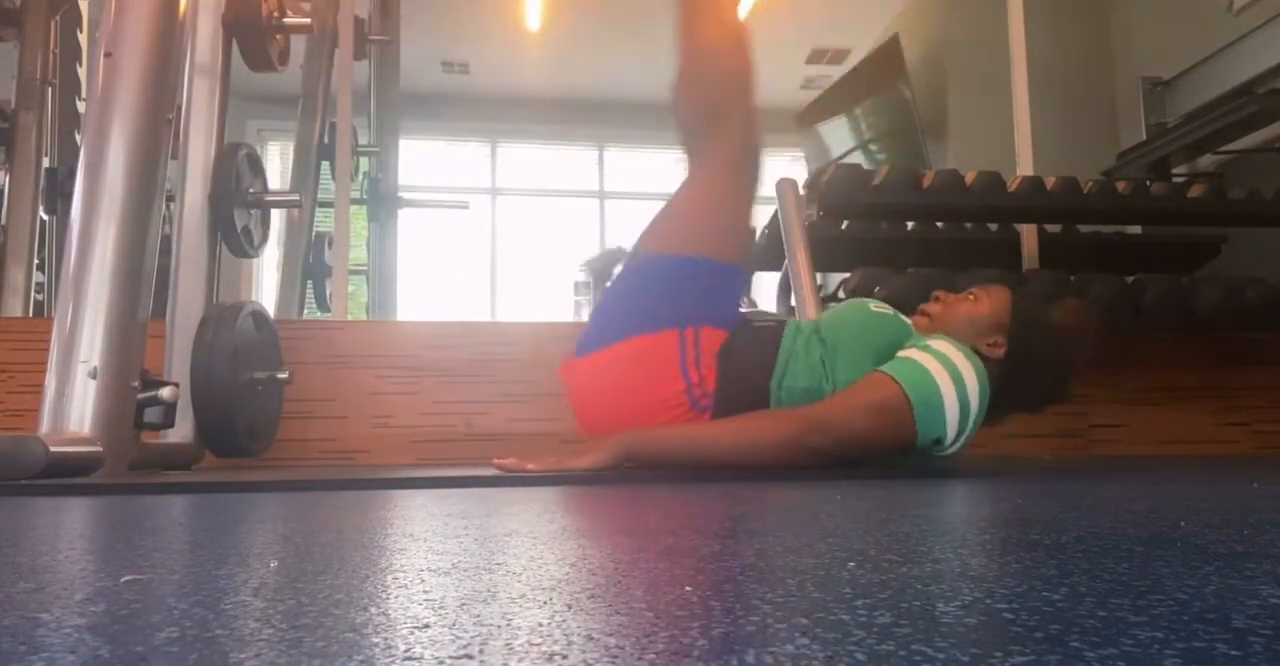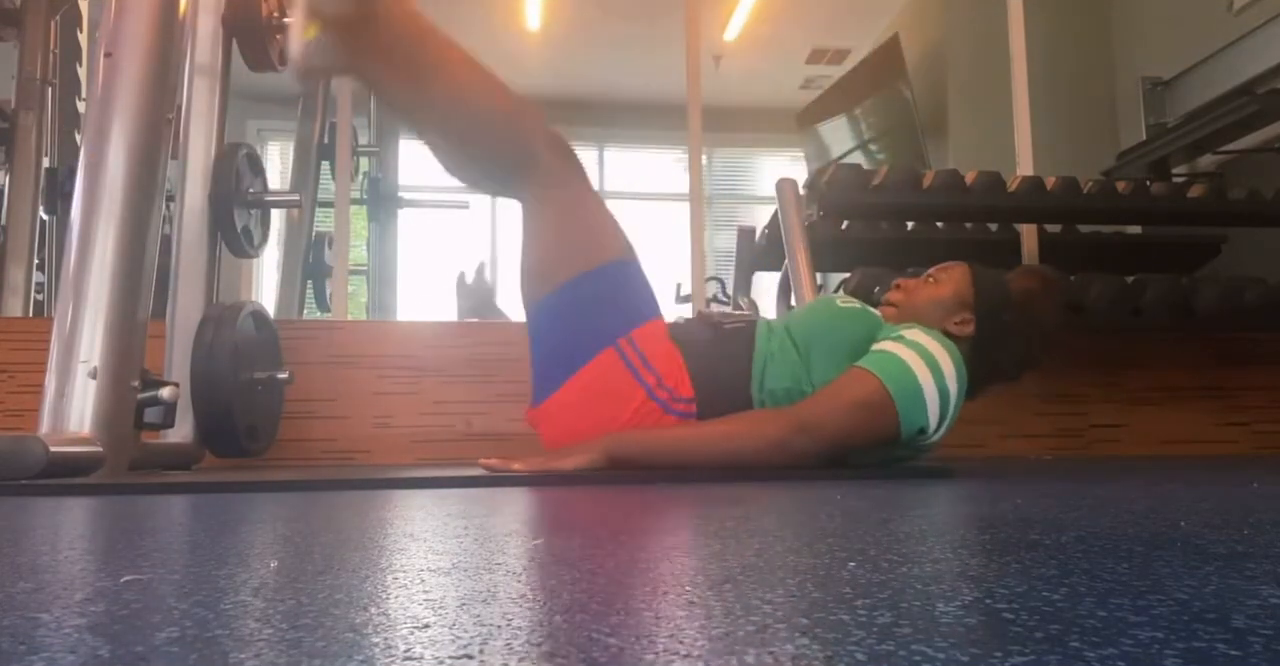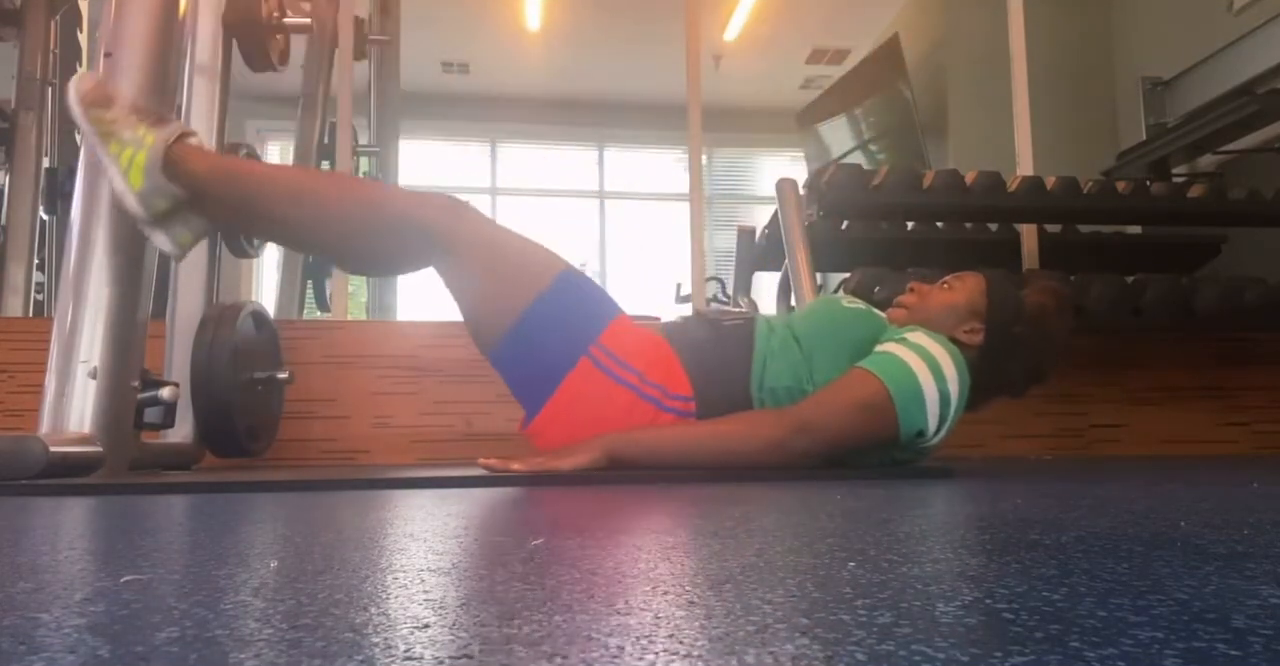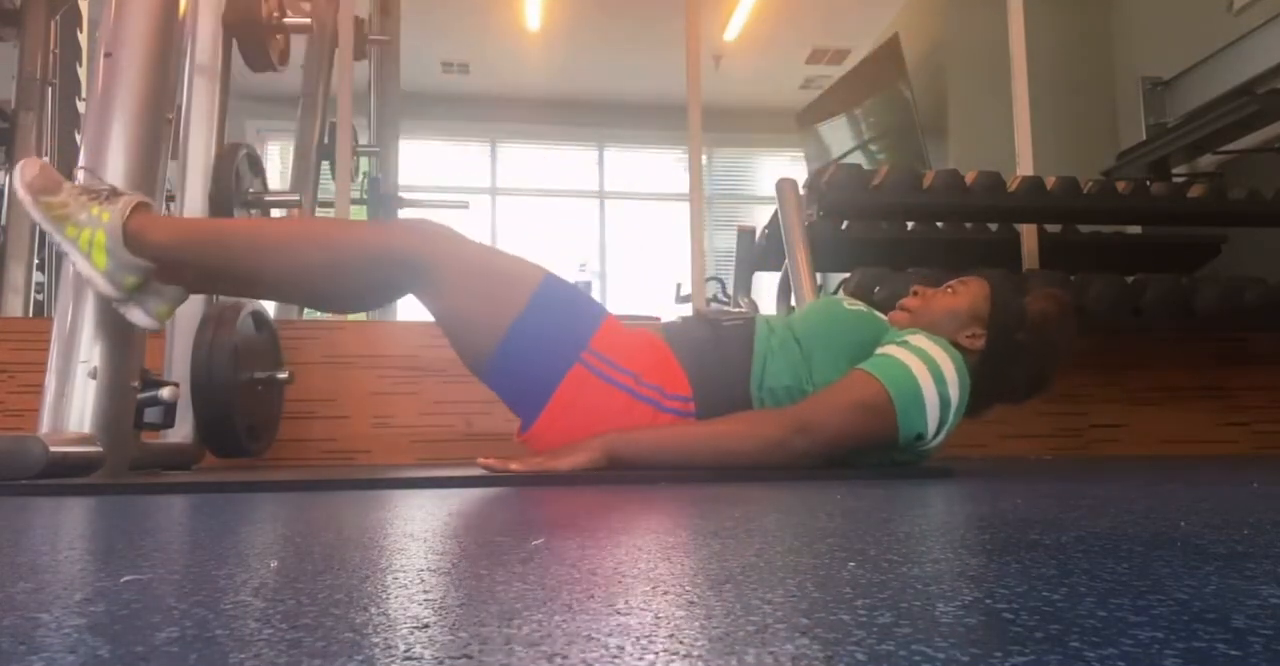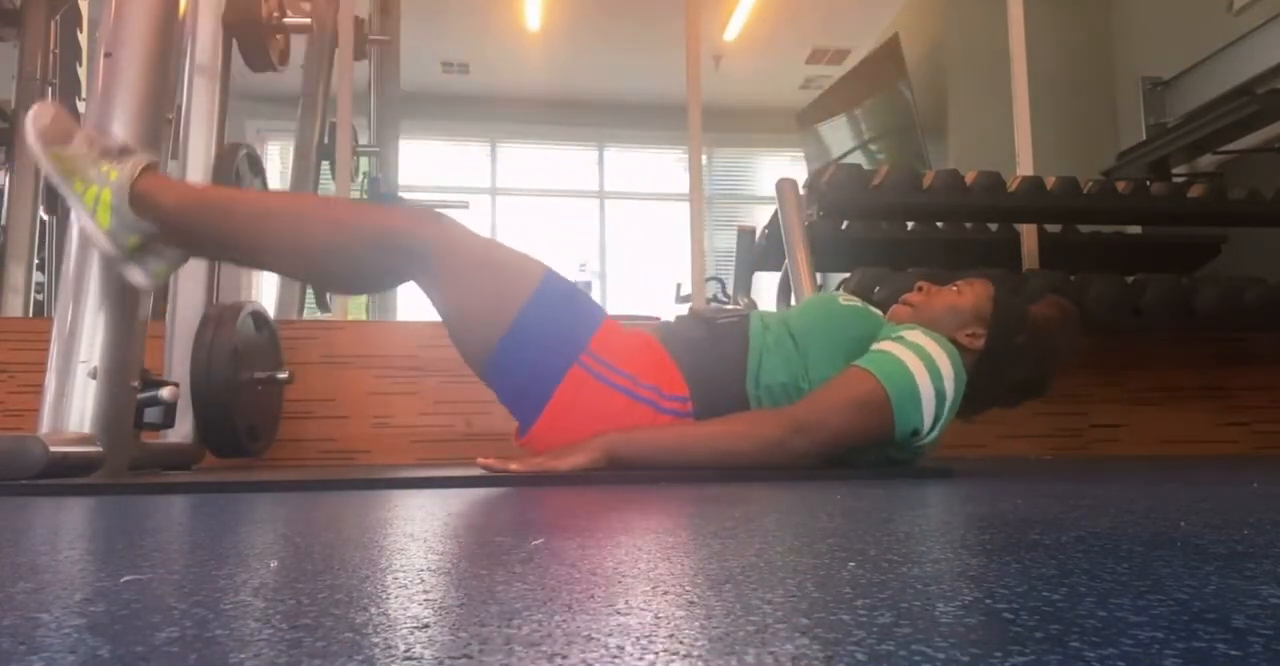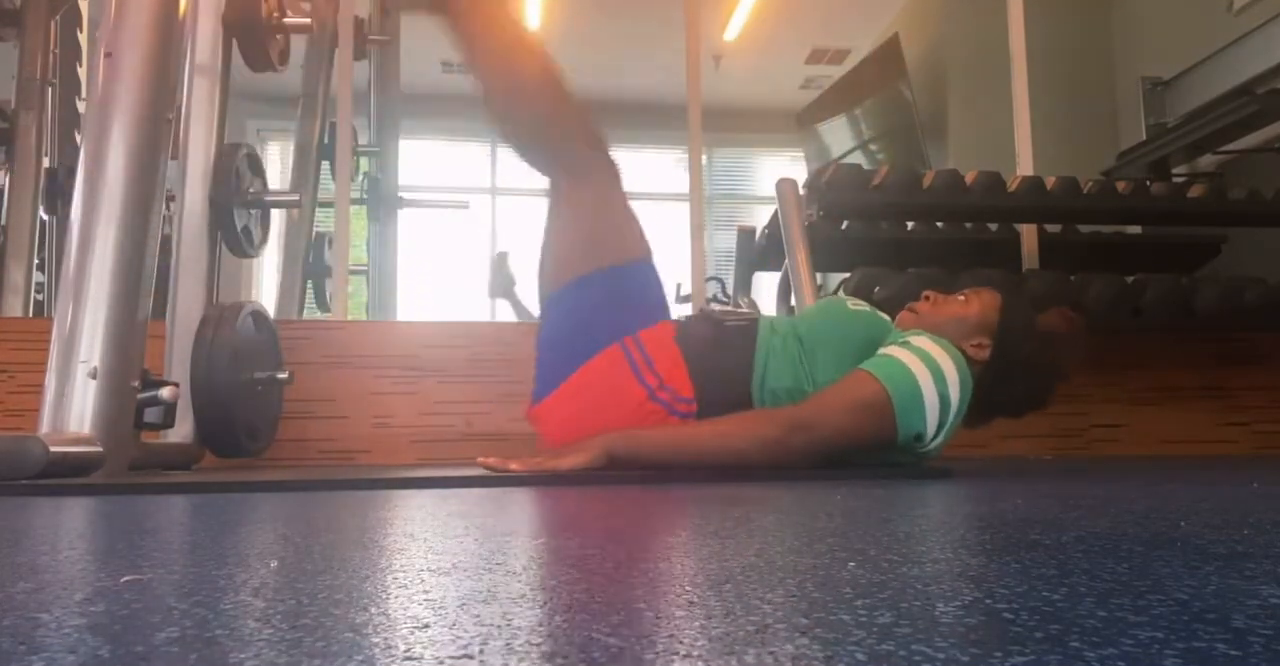
dt=0.4s
person 1, frame 1
left shoulder: (951, 375)
right shoulder: (936, 360)
left elbow: (811, 434)
left wrist: (621, 446)
left hip: (649, 376)
right hip: (673, 369)
left knee: (724, 148)
person 1, frame 2
left shoulder: (927, 364)
right shoulder: (896, 346)
left elbow: (797, 435)
left wrist: (605, 450)
left hip: (635, 406)
right hip: (659, 378)
left knee: (543, 163)
person 1, frame 3
left shoulder: (927, 367)
right shoulder: (898, 347)
left elbow: (797, 434)
left wrist: (610, 444)
left hip: (643, 402)
right hip: (654, 375)
left knee: (442, 221)
right knee: (441, 228)
left ankle: (176, 163)
right ankle: (192, 181)
person 1, frame 4
left shoulder: (929, 370)
right shoulder: (899, 350)
left elbow: (795, 434)
left wrist: (603, 447)
left hip: (641, 400)
right hip: (648, 377)
left knee: (421, 246)
right knee: (427, 253)
left ankle: (139, 236)
right ankle: (157, 253)
person 1, frame 5
left shoulder: (925, 364)
right shoulder: (897, 347)
left elbow: (796, 434)
left wrist: (608, 447)
left hip: (644, 398)
right hip: (652, 370)
left knee: (422, 234)
right knee: (430, 242)
left ankle: (146, 197)
right ankle: (159, 214)
person 1, frame 6
left shoulder: (931, 370)
right shoulder: (908, 349)
left elbow: (797, 431)
left wrist: (599, 445)
left hip: (634, 399)
right hip: (652, 379)
left knee: (579, 162)
